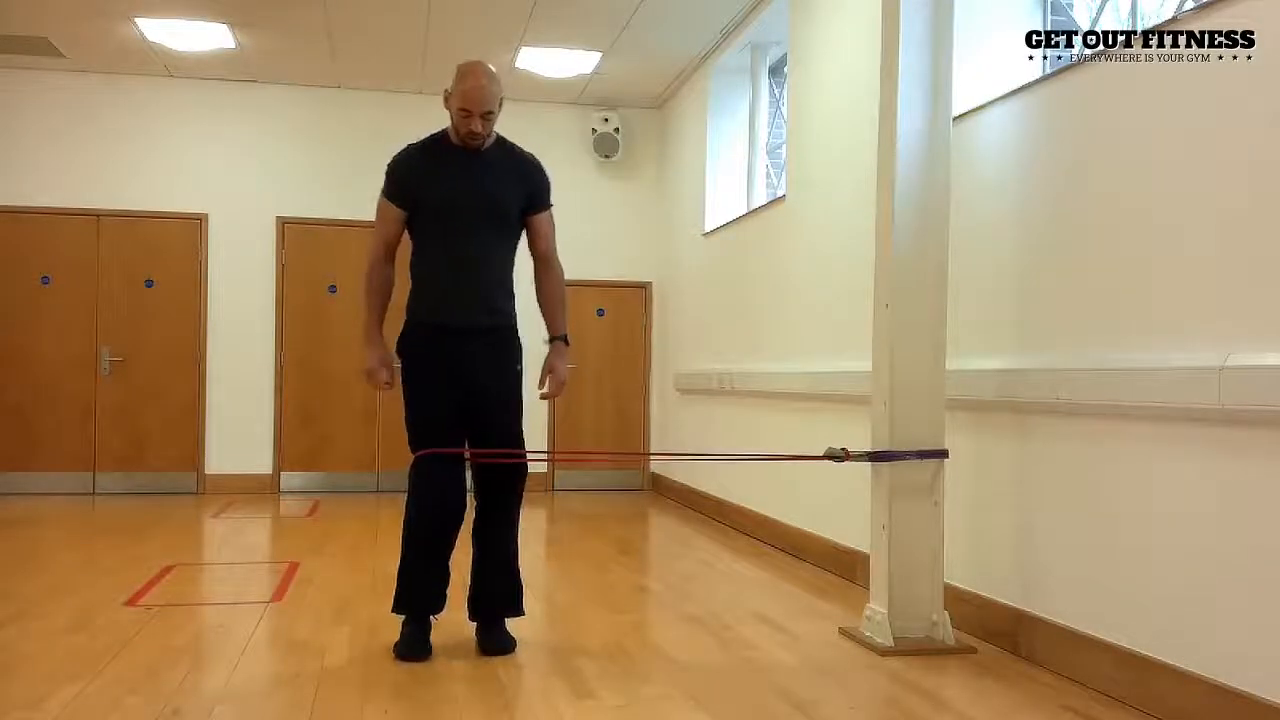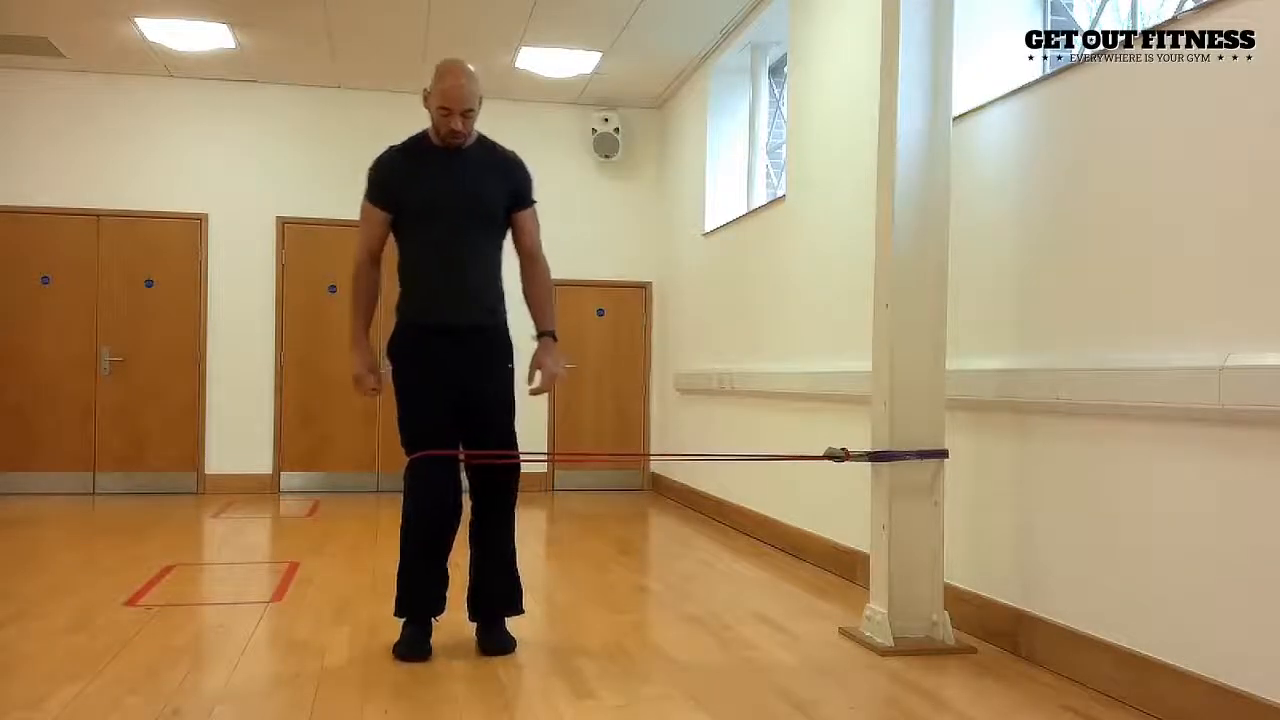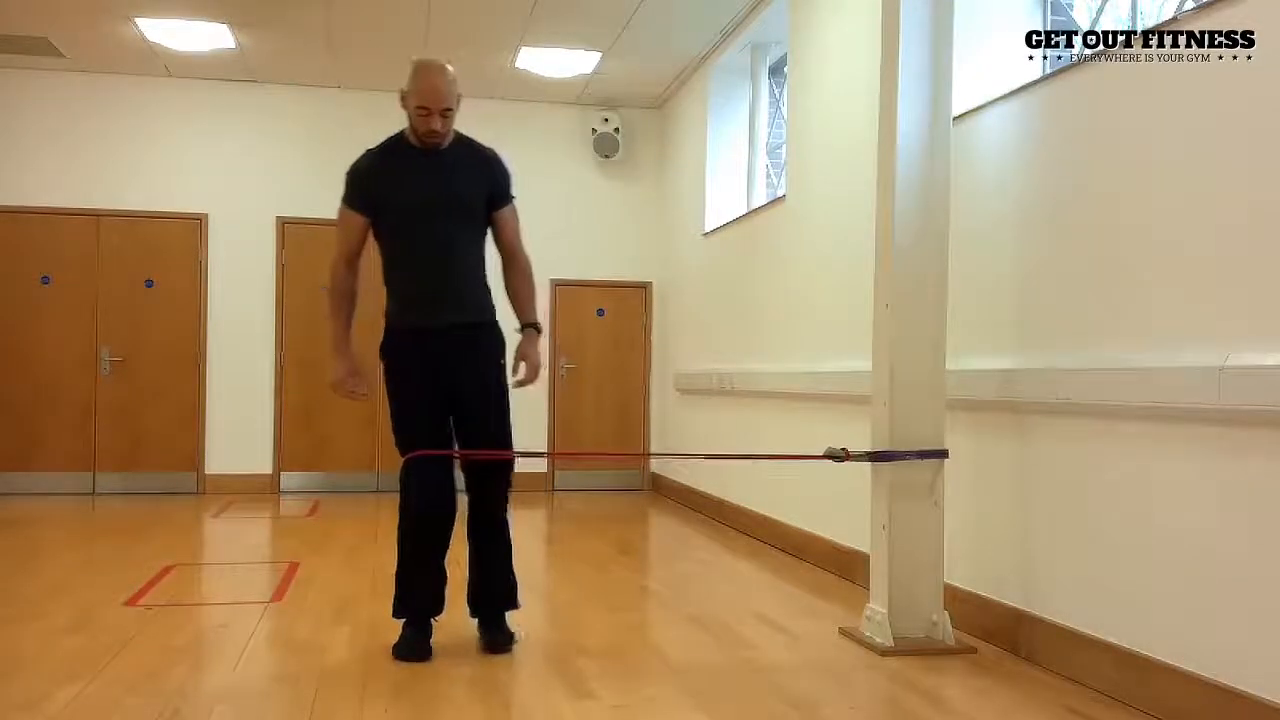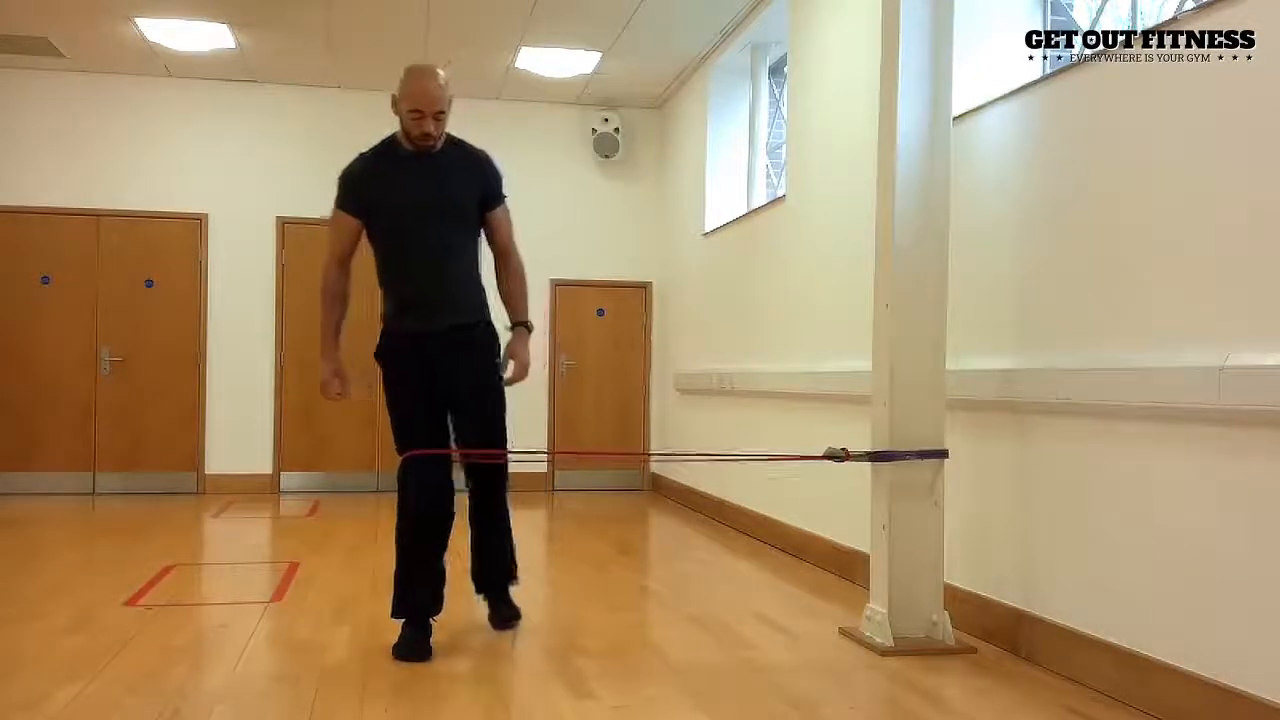
dt=0.2s
person 1, frame 1
left shoulder: (524, 171)
right shoulder: (412, 165)
left elbow: (546, 262)
right elbow: (382, 257)
left wrist: (559, 343)
right wrist: (374, 340)
left hip: (497, 343)
right hip: (428, 343)
left knee: (503, 479)
right knee: (436, 481)
left ankle: (493, 613)
right ankle: (417, 614)
person 1, frame 2
left shoulder: (506, 169)
right shoulder: (394, 168)
left elbow: (532, 259)
right elbow: (368, 260)
left wrist: (547, 337)
right wrist: (360, 345)
left hip: (488, 343)
right hip: (418, 345)
left knee: (496, 481)
right knee: (431, 482)
left ankle: (492, 613)
right ankle: (417, 616)
person 1, frame 3
left shoulder: (485, 165)
right shoulder: (372, 171)
left elbow: (514, 255)
right elbow: (346, 263)
left wrist: (530, 331)
right wrist: (342, 350)
left hip: (477, 339)
right hip: (409, 345)
left knee: (491, 475)
right knee: (426, 483)
left ankle: (493, 611)
right ankle: (417, 617)
person 1, frame 4
left shoulder: (477, 167)
right shoulder: (365, 175)
left elbow: (506, 254)
right elbow: (337, 266)
left wrist: (520, 329)
right wrist: (329, 351)
left hip: (473, 339)
right hip: (406, 346)
left knee: (489, 468)
right knee: (423, 481)
left ankle: (497, 584)
right ankle: (416, 616)
